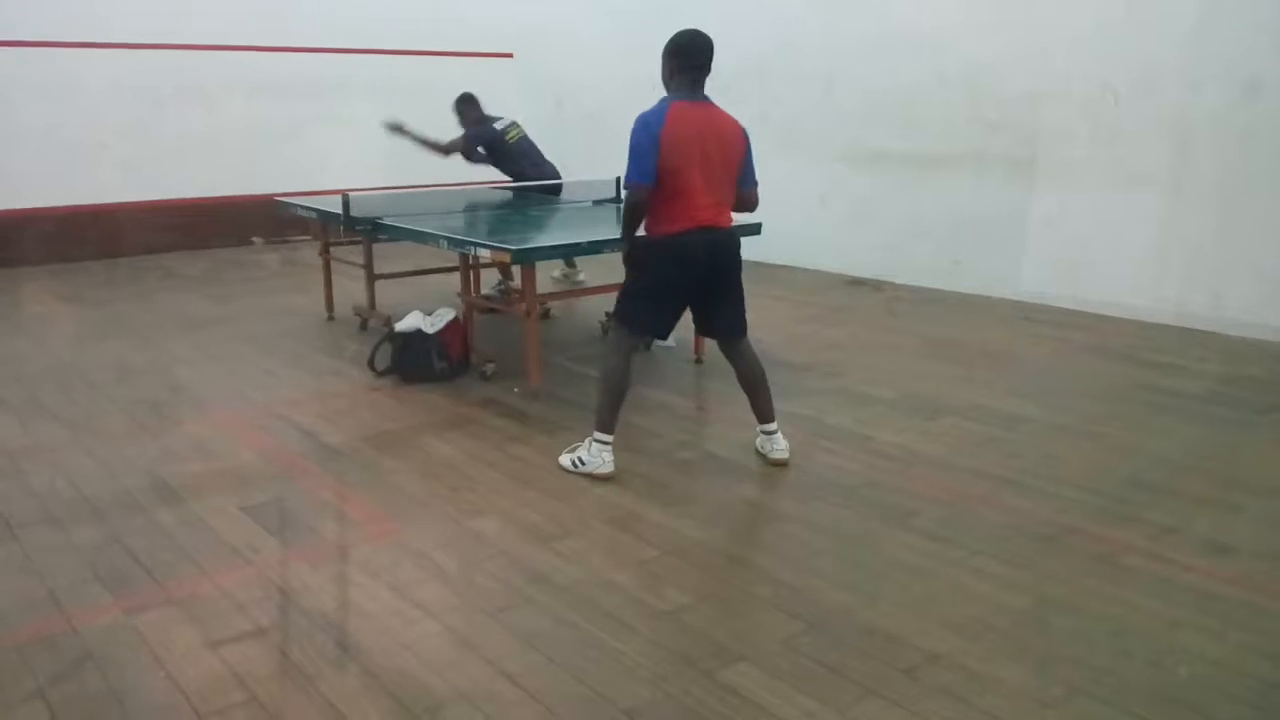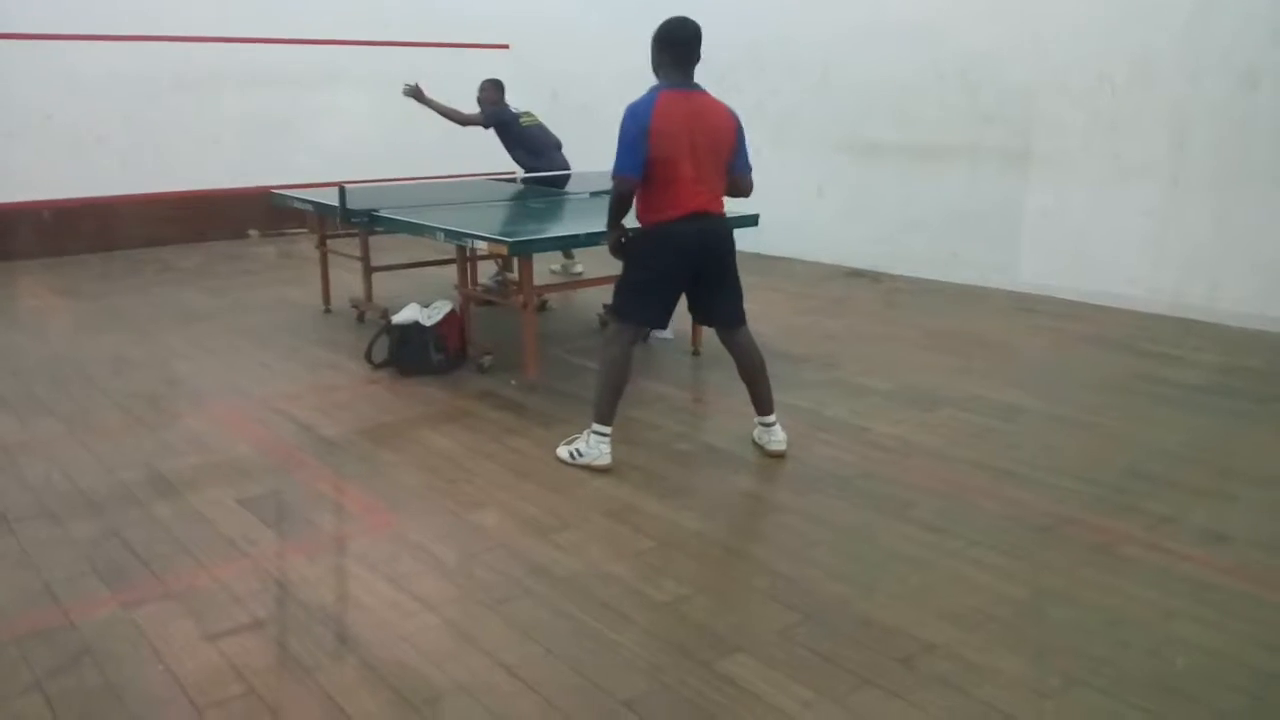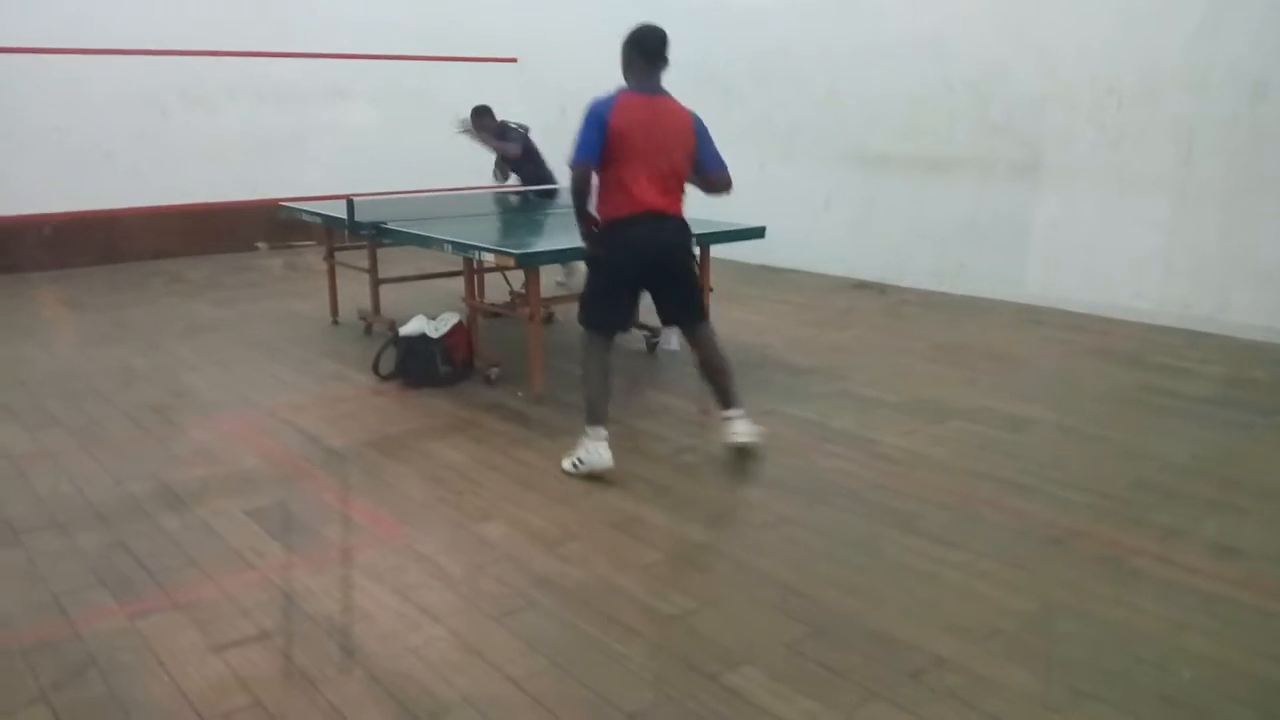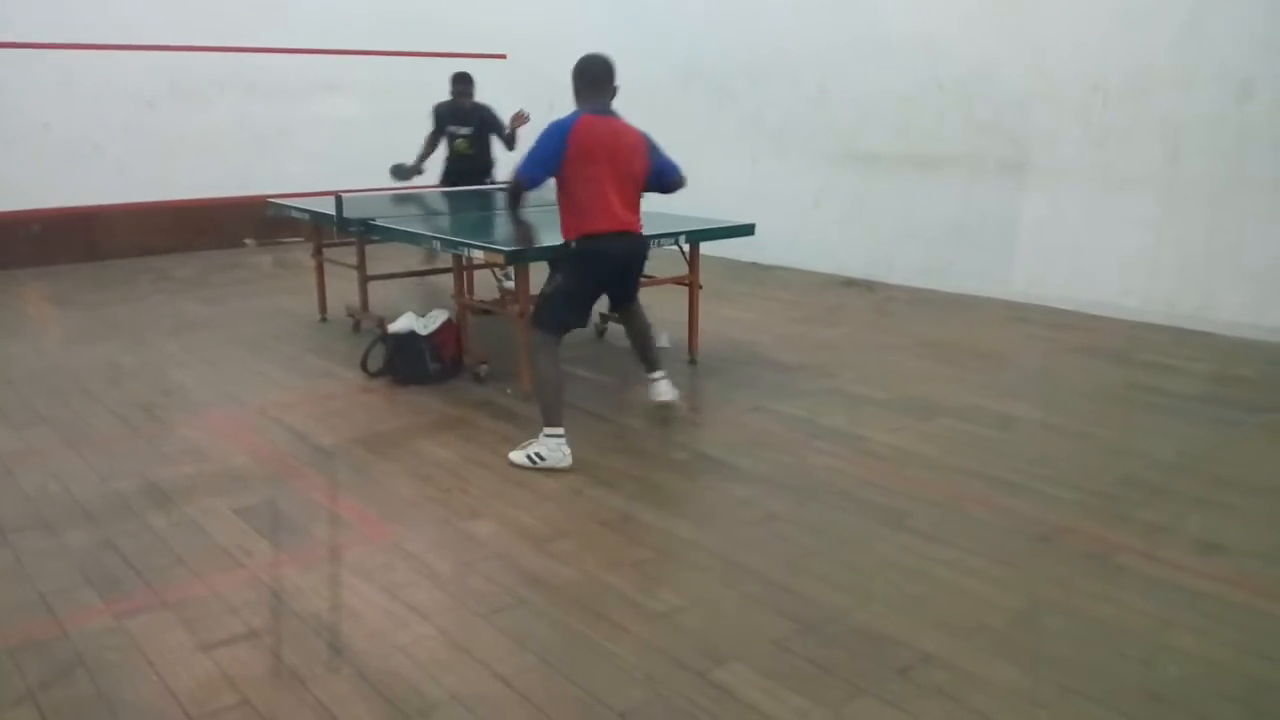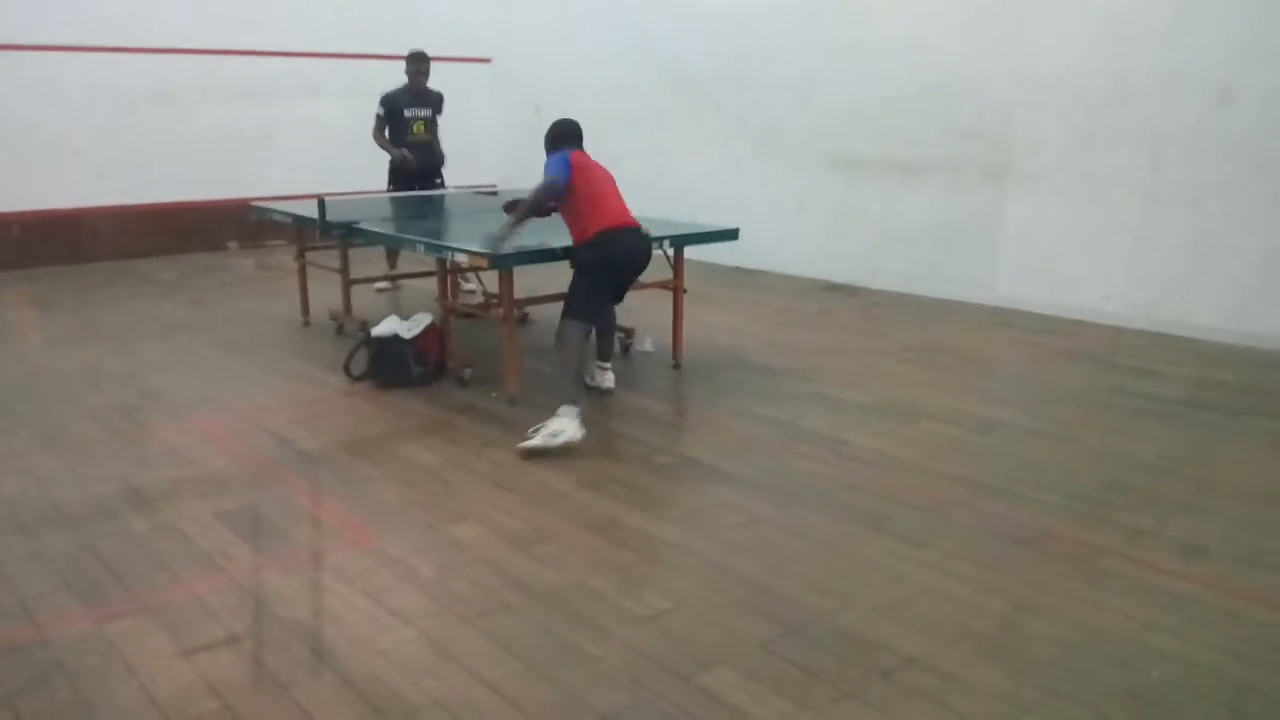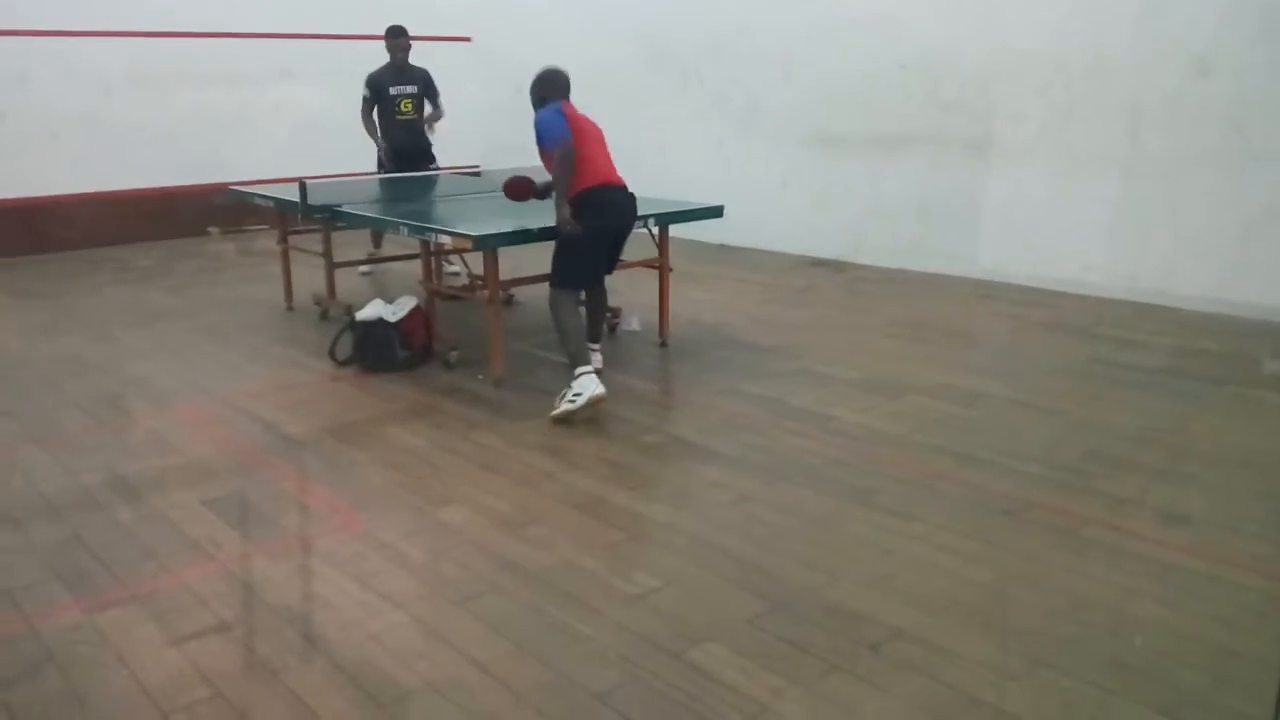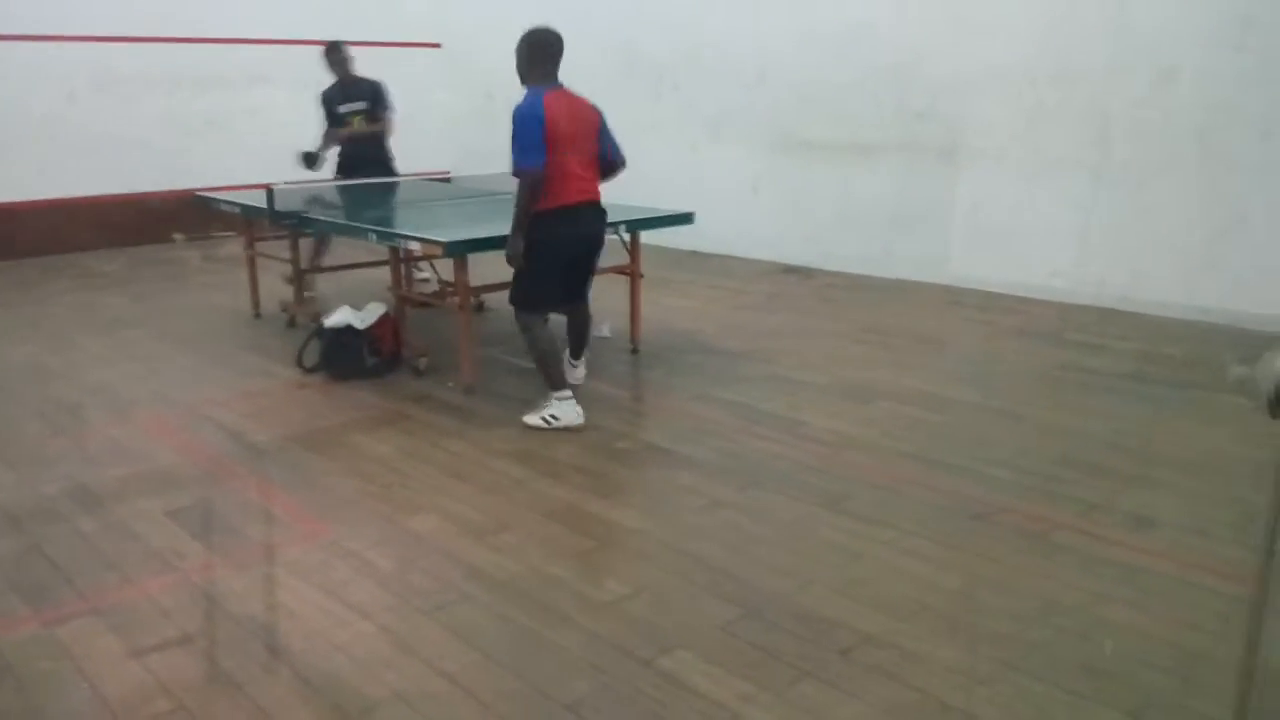
dt=0.4s
person 1, frame 1
left shoulder: (653, 122)
right shoulder: (734, 128)
left elbow: (638, 196)
right elbow: (748, 201)
left wrist: (628, 239)
left hip: (671, 248)
right hip: (721, 245)
left knee: (621, 342)
right knee: (735, 343)
left ankle: (600, 448)
right ankle: (772, 436)
person 1, frame 2
left shoulder: (642, 112)
right shoulder: (725, 115)
left elbow: (625, 185)
right elbow: (742, 186)
left wrist: (614, 228)
left hip: (663, 237)
right hip: (714, 233)
left knee: (621, 334)
right knee: (735, 332)
left ankle: (598, 440)
right ankle: (770, 427)
person 1, frame 3
left shoulder: (604, 111)
right shoulder: (688, 120)
left elbow: (580, 177)
right elbow: (719, 183)
left wrist: (583, 219)
left hip: (621, 236)
right hip: (671, 234)
left knee: (596, 339)
right knee: (699, 331)
left ankle: (595, 443)
right ankle: (734, 420)
person 1, frame 4
left shoulder: (563, 131)
right shoulder: (638, 139)
left elbow: (519, 183)
right elbow: (675, 181)
left wrist: (517, 219)
left hip: (589, 248)
right hip: (632, 245)
left knee: (544, 336)
right knee: (628, 306)
left ankle: (553, 441)
right ankle: (658, 380)
person 1, frame 5
left shoulder: (561, 161)
right shoulder: (597, 168)
left elbow: (550, 188)
left wrist: (513, 222)
right wrist: (541, 208)
left hip: (604, 246)
right hip: (637, 242)
left knee: (572, 329)
right knee: (602, 301)
left ankle: (567, 417)
right ankle: (603, 370)
person 1, frame 6
left shoulder: (548, 115)
right shoulder: (584, 121)
left elbow: (563, 150)
left wrist: (560, 203)
right wrist: (548, 188)
left hip: (593, 207)
right hip: (622, 202)
left knee: (563, 294)
right knee: (593, 277)
left ankle: (584, 377)
right ankle: (592, 350)
person 1, frame 7
left shoulder: (529, 110)
right shoulder: (586, 107)
left elbow: (532, 179)
right elbow: (615, 163)
left wrist: (516, 235)
left hip: (553, 224)
right hip: (591, 218)
left knee: (529, 314)
right knee: (574, 301)
left ankle: (563, 402)
right ankle: (575, 364)
person 2, frame 1
left shoulder: (482, 131)
right shoulder: (505, 122)
left elbow: (445, 149)
left wrist: (407, 132)
right wrist: (483, 157)
left hip: (534, 184)
right hip: (551, 178)
left ankle: (508, 284)
right ankle: (572, 270)
person 2, frame 2
left shoulder: (499, 113)
right shoulder: (523, 115)
left elbow: (463, 119)
right elbow: (556, 143)
left wrist: (425, 100)
left hip: (544, 173)
right hip: (560, 169)
left ankle: (505, 274)
right ankle: (570, 262)
person 2, frame 3
left shoulder: (512, 134)
right shoulder: (502, 133)
left elbow: (513, 153)
left wrist: (480, 137)
left hip: (541, 188)
right hip: (530, 185)
person 2, frame 4
left shoulder: (484, 113)
right shoulder: (441, 110)
left elbow: (509, 145)
right elbow: (435, 136)
left wrist: (512, 129)
right wrist: (419, 161)
left hip: (480, 174)
right hip: (455, 169)
left ankle: (505, 272)
person 2, frame 5
left shoulder: (436, 98)
right shoulder: (391, 99)
right elbow: (377, 132)
left wrist: (439, 148)
right wrist: (393, 151)
left hip: (430, 170)
right hip: (402, 170)
right ankle: (391, 274)
person 2, frame 6
left shoulder: (422, 75)
right shoulder: (376, 79)
left elbow: (438, 108)
right elbow: (366, 115)
left wrist: (432, 117)
right wrist: (378, 141)
left hip: (421, 150)
right hip: (391, 151)
right ankle: (375, 253)
person 2, frame 7
left shoulder: (373, 88)
right shoulder: (329, 96)
left elbow: (385, 126)
left wrist: (351, 131)
right wrist: (321, 148)
left hip: (378, 162)
right hip: (348, 165)
right ankle: (308, 271)
